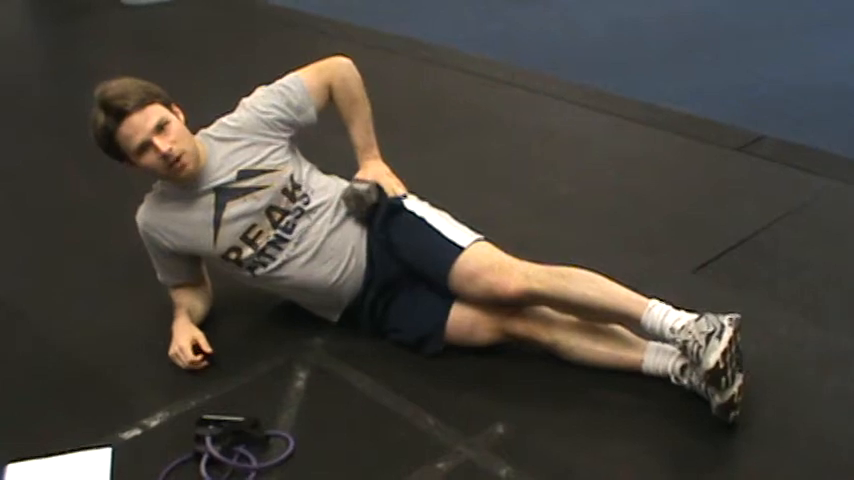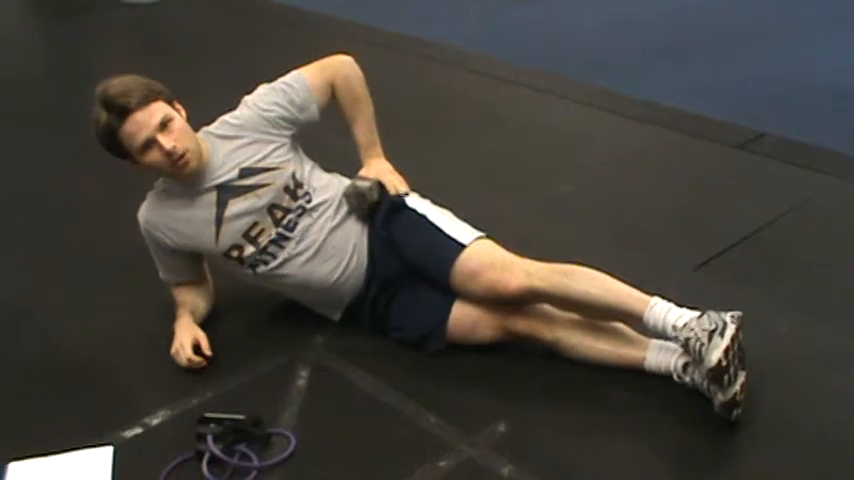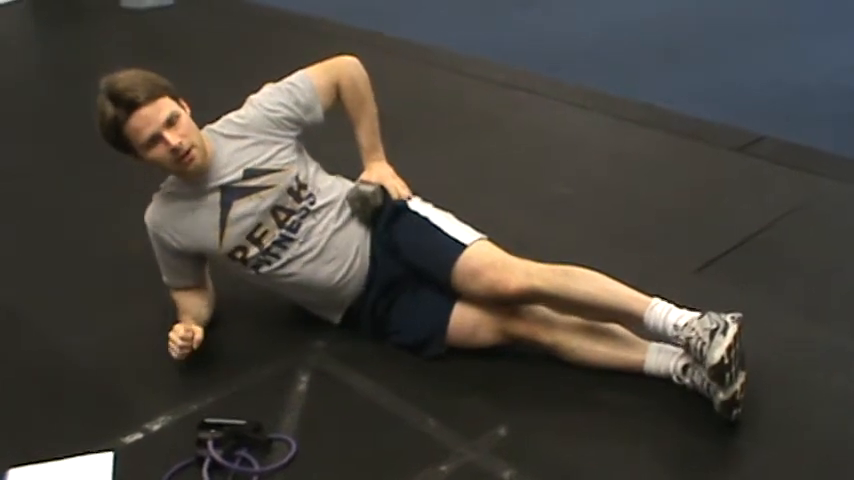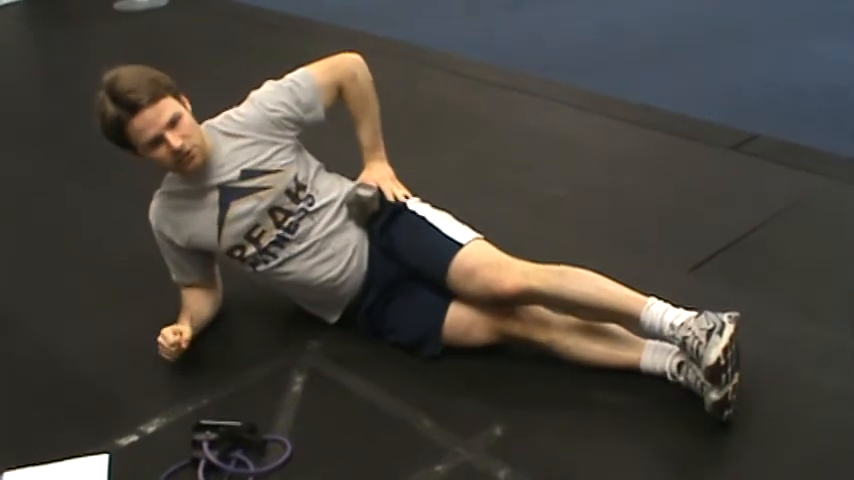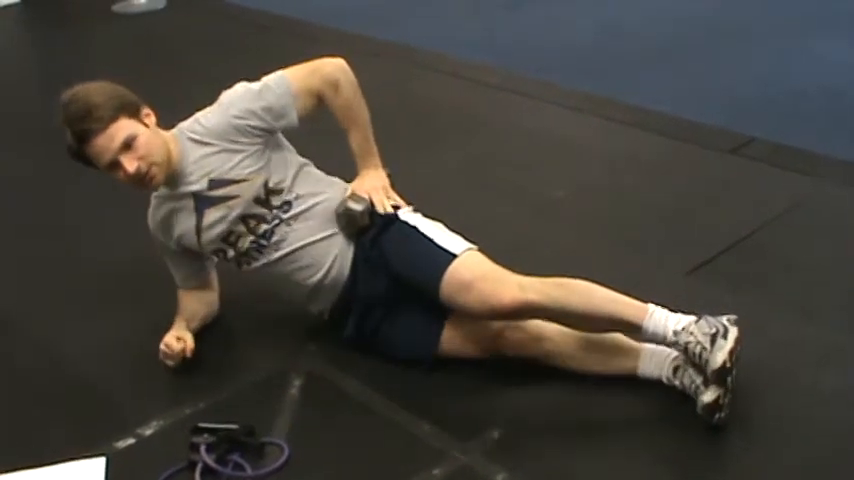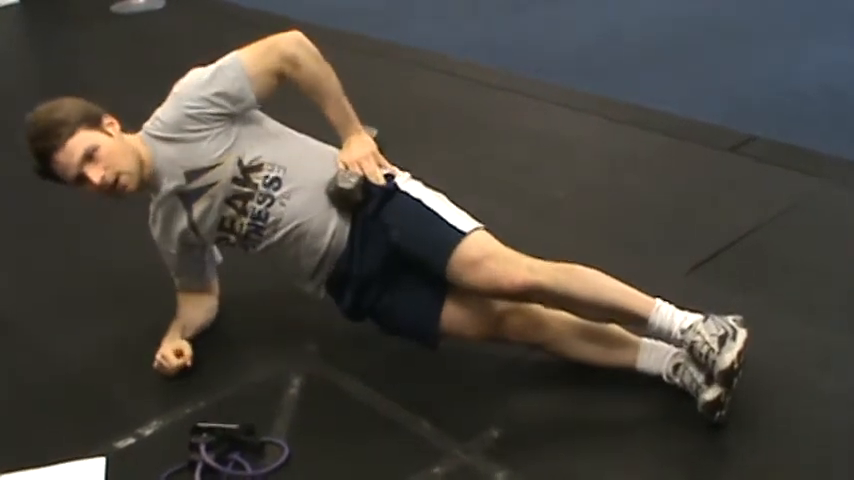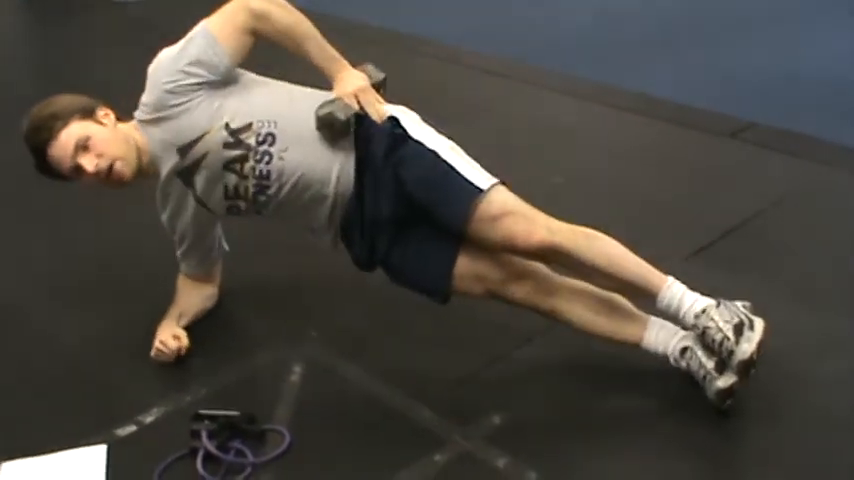
dt=0.7s
person 1, frame 1
left shoulder: (248, 121)
right shoulder: (157, 222)
left elbow: (340, 69)
right elbow: (192, 287)
left wrist: (371, 158)
right wrist: (183, 324)
left hip: (381, 225)
right hip: (361, 304)
left knee: (509, 283)
right knee: (510, 325)
left ankle: (685, 331)
right ankle: (676, 365)
person 1, frame 2
left shoulder: (250, 120)
right shoulder: (159, 220)
left elbow: (342, 67)
right elbow: (191, 286)
left wrist: (374, 156)
right wrist: (185, 324)
left hip: (381, 224)
right hip: (363, 302)
left knee: (509, 281)
right knee: (512, 322)
left ankle: (686, 328)
right ankle: (681, 364)
person 1, frame 3
left shoulder: (255, 118)
right shoulder: (165, 221)
left elbow: (347, 69)
right elbow: (193, 288)
left wrist: (375, 159)
right wrist: (187, 327)
left hip: (383, 226)
right hip: (364, 305)
left knee: (508, 282)
right knee: (517, 325)
left ankle: (689, 330)
right ankle: (682, 366)
person 1, frame 4
left shoulder: (255, 117)
right shoulder: (169, 218)
left elbow: (349, 67)
right elbow: (203, 289)
left wrist: (376, 159)
right wrist: (182, 327)
left hip: (380, 223)
right hip: (363, 304)
left knee: (505, 282)
right knee: (515, 324)
left ankle: (684, 328)
right ankle: (678, 365)
person 1, frame 5
left shoulder: (227, 118)
right shoulder: (166, 223)
left elbow: (333, 73)
right elbow: (201, 290)
left wrist: (372, 167)
right wrist: (181, 329)
left hip: (373, 233)
right hip: (353, 309)
left knee: (504, 298)
right knee: (506, 337)
left ankle: (686, 332)
right ankle: (676, 368)
person 1, frame 6
left shoulder: (187, 109)
right shoulder: (168, 223)
left elbow: (291, 49)
right elbow: (201, 293)
left wrist: (354, 133)
right wrist: (177, 335)
left hip: (372, 205)
right hip: (352, 278)
left knee: (508, 276)
right knee: (505, 322)
left ankle: (690, 330)
right ankle: (678, 366)
person 1, frame 7
left shoulder: (170, 81)
right shoulder: (178, 202)
right elbow: (202, 277)
left wrist: (341, 71)
right wrist: (172, 321)
left hip: (378, 148)
right hip: (365, 227)
left knee: (528, 236)
right knee: (513, 281)
left ankle: (702, 315)
right ankle: (688, 351)
